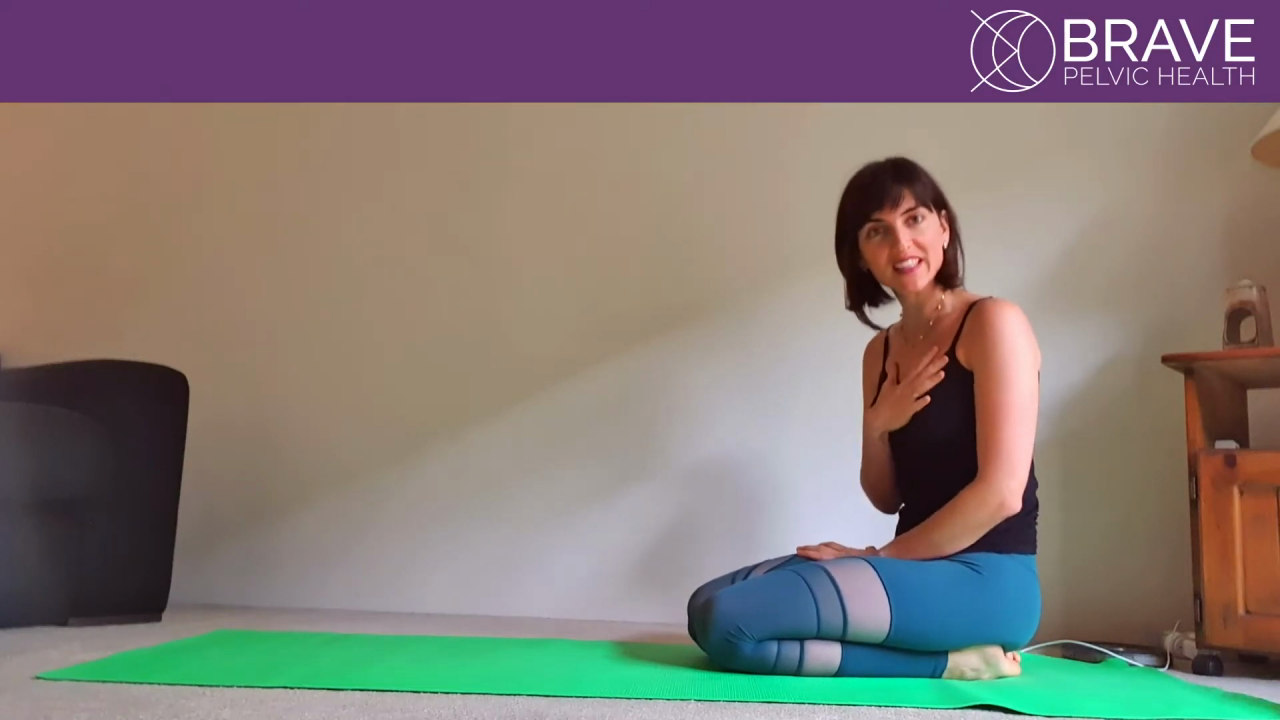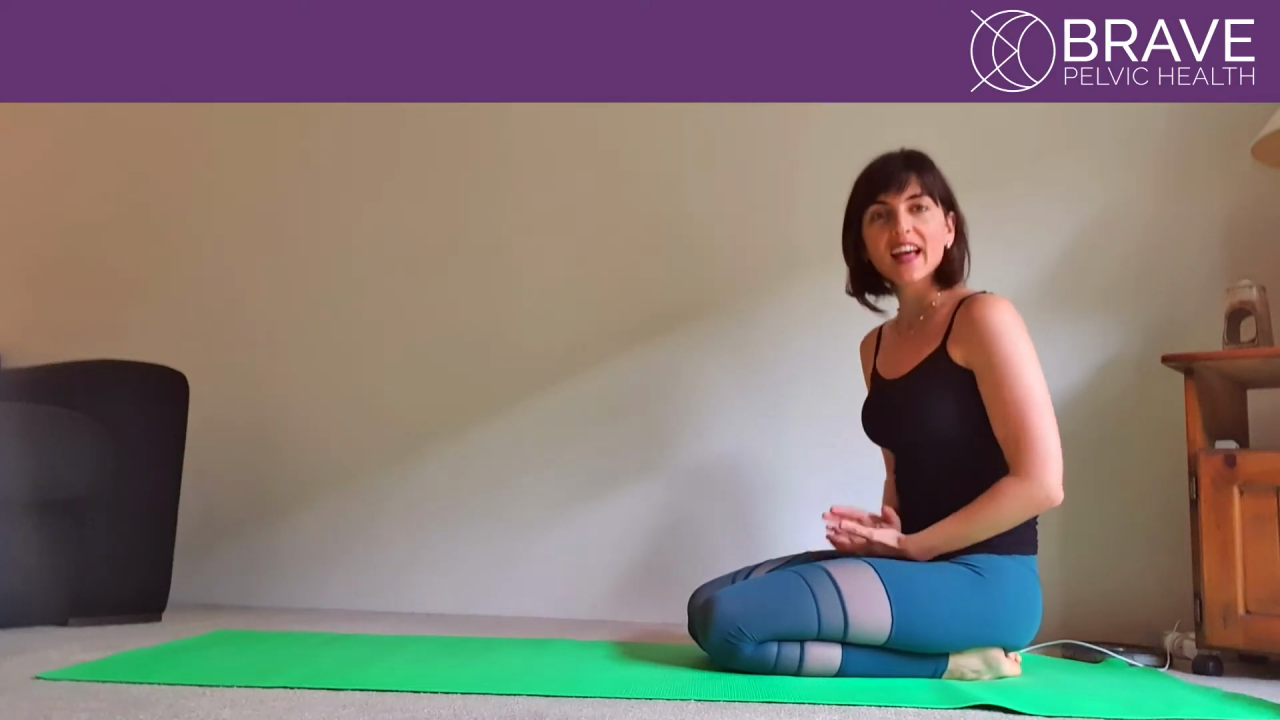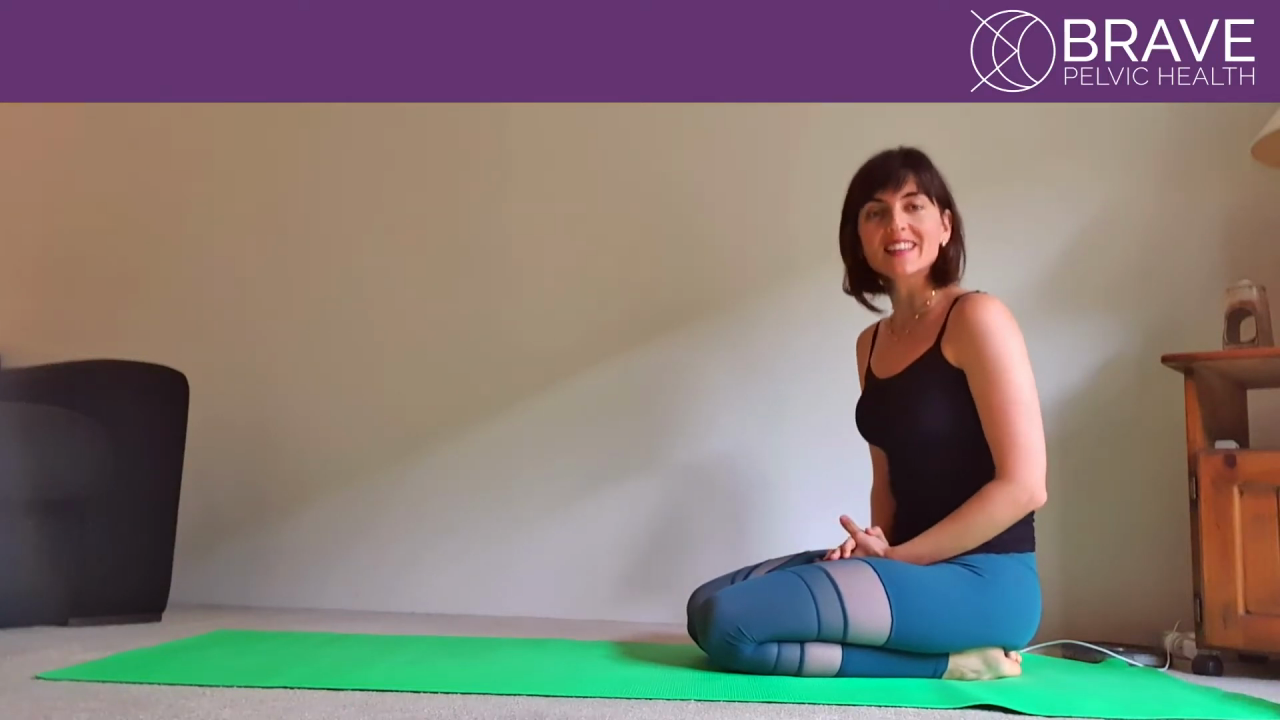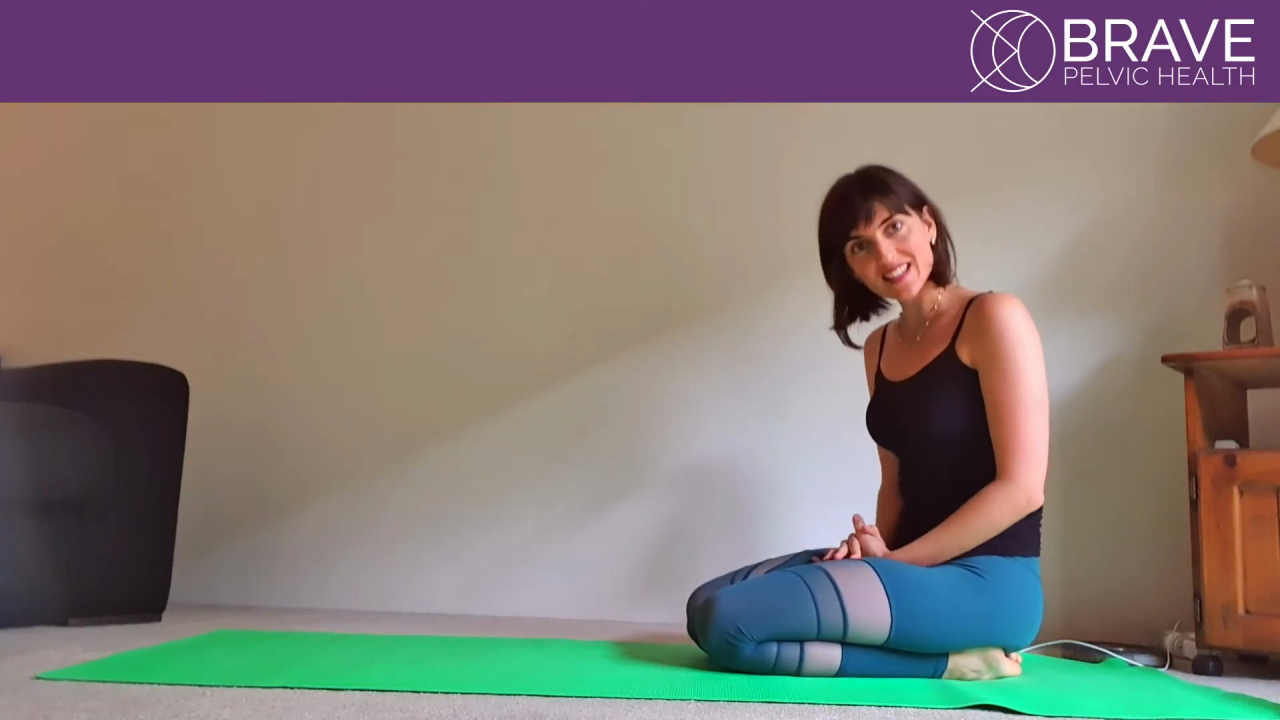
dt=0.5s
person 1, frame 1
left shoulder: (993, 322)
right shoulder: (881, 351)
left elbow: (1002, 492)
left wrist: (881, 558)
right wrist: (876, 428)
left hip: (983, 582)
right hip: (919, 571)
left knee: (731, 622)
right knee: (708, 607)
left ankle: (953, 655)
person 1, frame 2
left shoulder: (984, 318)
right shoulder: (876, 345)
left elbow: (1041, 483)
left wrist: (910, 545)
right wrist: (883, 529)
left hip: (985, 583)
right hip: (916, 569)
left knee: (730, 622)
right knee: (708, 607)
left ankle: (952, 656)
person 1, frame 3
left shoulder: (977, 317)
right shoulder: (871, 344)
left elbow: (1023, 486)
left wrist: (897, 559)
right wrist: (876, 546)
left hip: (983, 583)
right hip: (913, 567)
left knee: (731, 625)
right knee: (708, 609)
left ankle: (954, 656)
person 1, frame 4
left shoulder: (995, 318)
right shoulder: (879, 346)
left elbow: (1021, 488)
left wrist: (895, 559)
right wrist: (877, 547)
left hip: (985, 584)
right hip: (917, 566)
left knee: (732, 624)
right knee: (709, 606)
left ankle: (950, 659)
